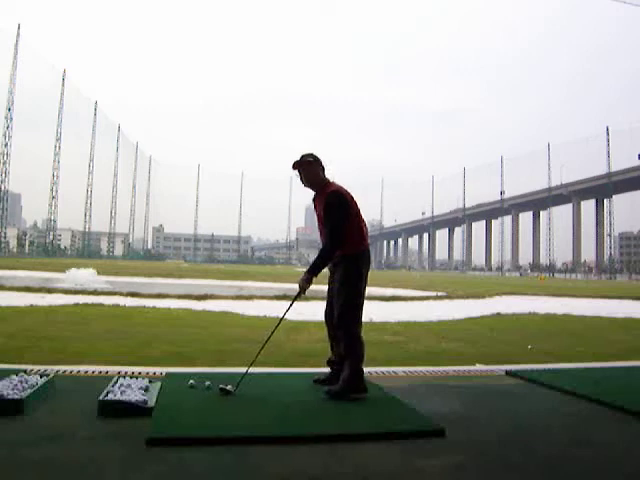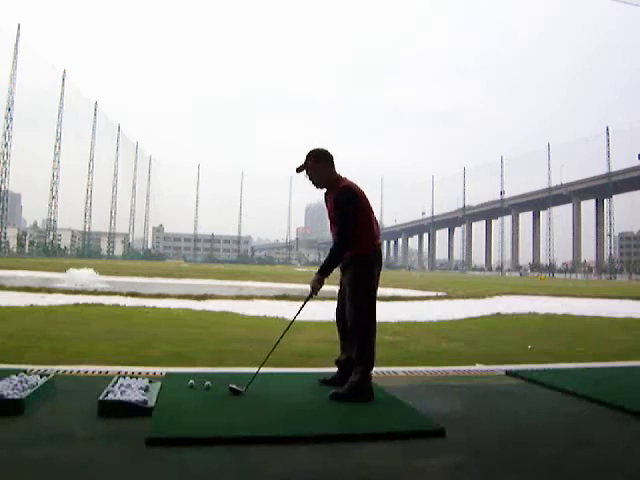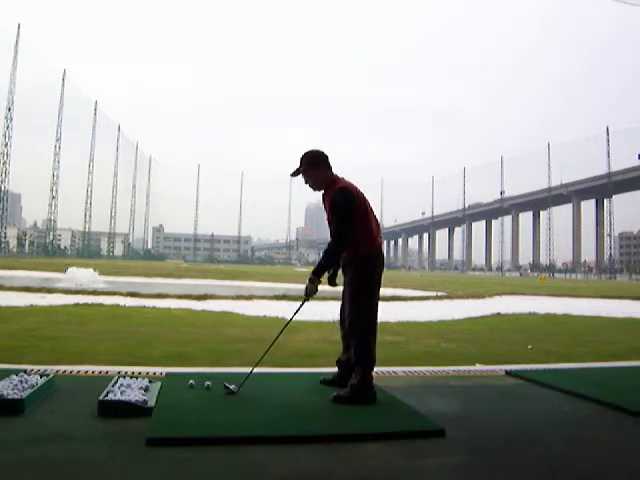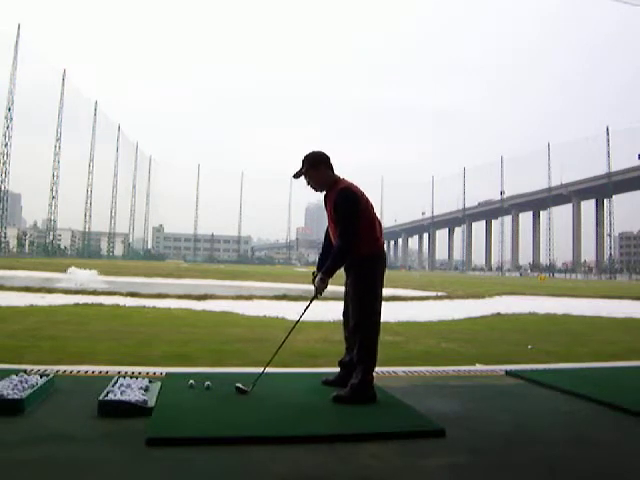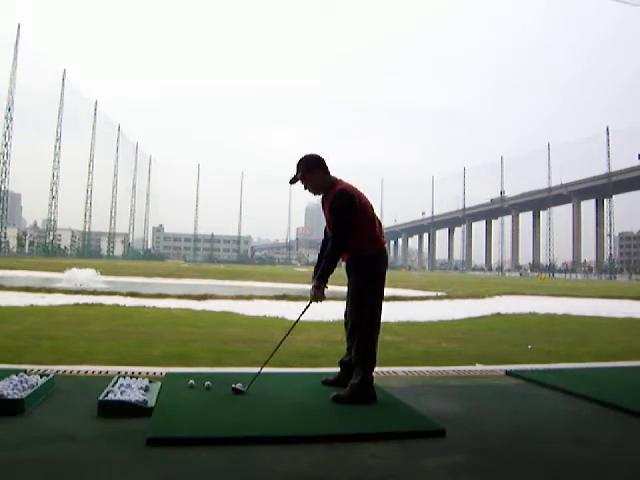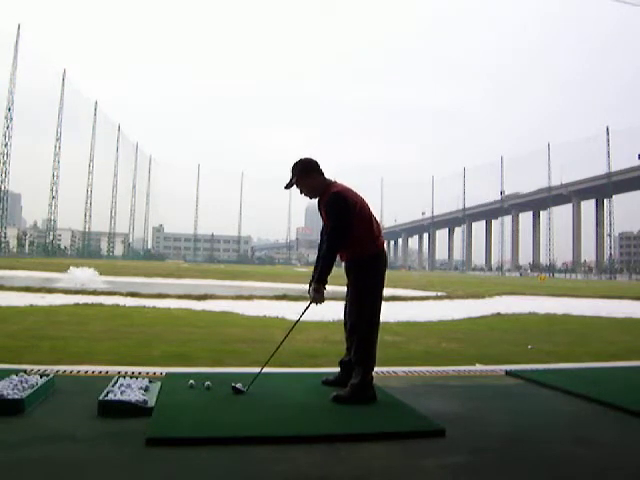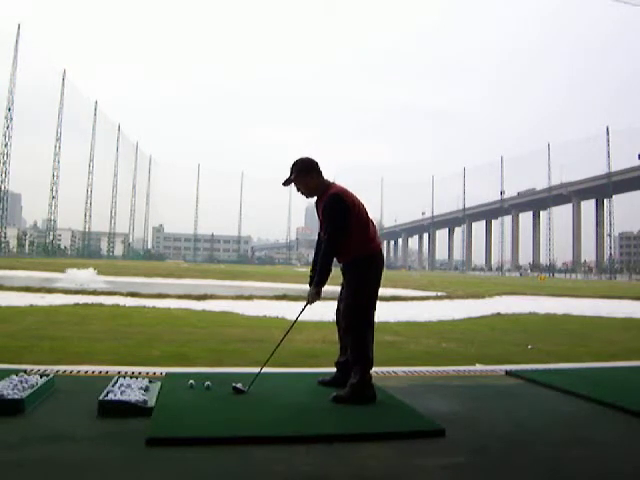
dt=0.7s
person 1, frame 1
left shoulder: (334, 196)
right shoulder: (321, 197)
left elbow: (333, 240)
left wrist: (311, 272)
right wrist: (315, 270)
left hip: (352, 260)
right hip: (341, 261)
left knee: (346, 318)
right knee: (333, 317)
left ankle: (354, 379)
right ankle: (339, 370)
person 1, frame 2
left shoulder: (345, 193)
right shoulder: (333, 193)
left elbow: (344, 239)
left wrist: (322, 273)
right wrist: (326, 271)
left hip: (363, 260)
right hip: (353, 260)
left knee: (360, 320)
right knee: (345, 318)
left ankle: (361, 383)
right ankle: (347, 371)
person 1, frame 3
left shoulder: (341, 195)
right shoulder: (334, 193)
left elbow: (339, 241)
left wrist: (315, 275)
right wrist: (334, 268)
left hip: (365, 261)
right hip: (356, 260)
left knee: (360, 321)
right knee: (348, 318)
left ankle: (363, 385)
right ankle: (348, 370)
person 1, frame 4
left shoulder: (345, 195)
right shoulder: (333, 195)
left elbow: (346, 241)
right elbow: (332, 236)
left wrist: (326, 274)
right wrist: (320, 269)
left hip: (368, 261)
right hip: (357, 261)
left knee: (363, 322)
right knee: (351, 319)
left ankle: (363, 385)
right ankle: (349, 371)
person 1, frame 5
left shoulder: (341, 197)
right shoulder: (331, 196)
left elbow: (337, 243)
right elbow: (329, 239)
left wrist: (321, 280)
right wrist: (317, 274)
left hip: (369, 261)
right hip: (359, 261)
left knee: (363, 321)
right knee: (353, 319)
left ankle: (363, 385)
right ankle: (349, 372)
person 1, frame 6
left shoulder: (336, 198)
right shoulder: (329, 198)
left elbow: (332, 244)
right elbow: (326, 241)
left wrist: (320, 282)
right wrist: (316, 279)
left hip: (368, 262)
right hip: (360, 261)
left knee: (362, 322)
right knee: (353, 319)
left ankle: (362, 385)
right ankle: (349, 372)
person 1, frame 7
left shoulder: (334, 199)
right shoulder: (326, 199)
left elbow: (331, 245)
right elbow: (323, 242)
left wrist: (318, 284)
right wrist: (313, 281)
left hip: (365, 263)
right hip: (356, 263)
left knee: (356, 322)
right knee: (345, 319)
left ankle: (361, 384)
right ankle: (345, 372)
